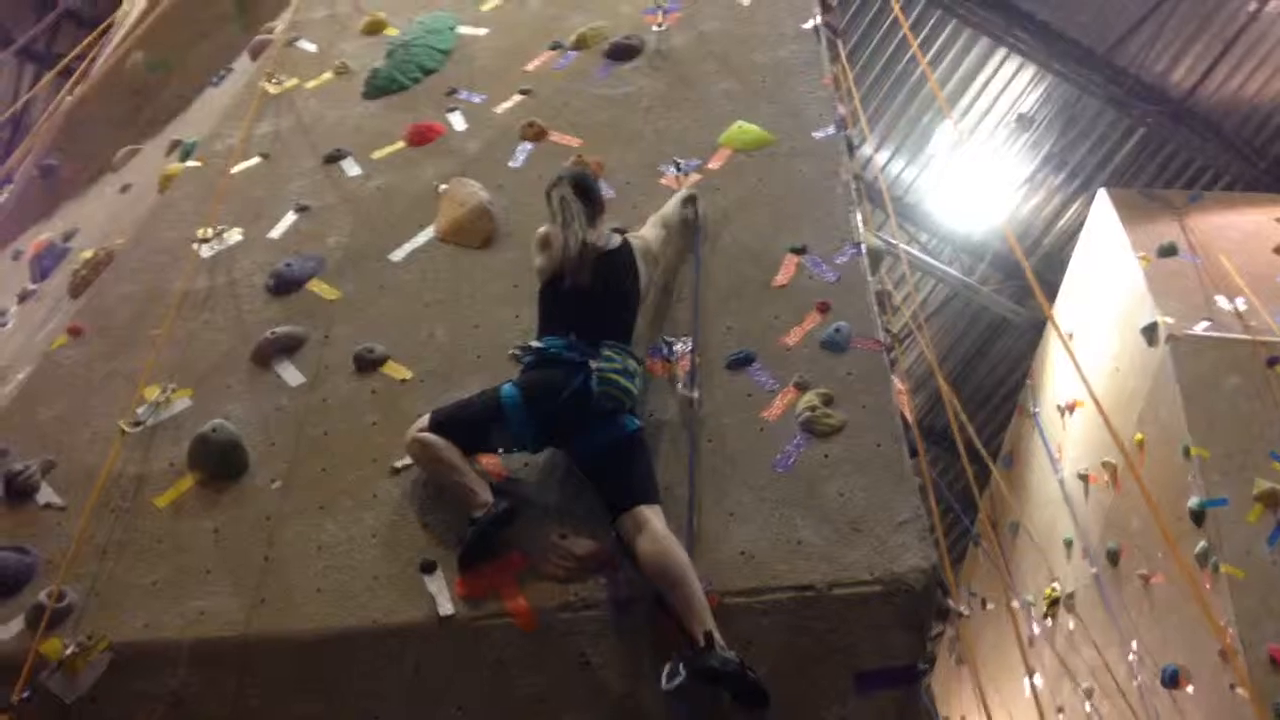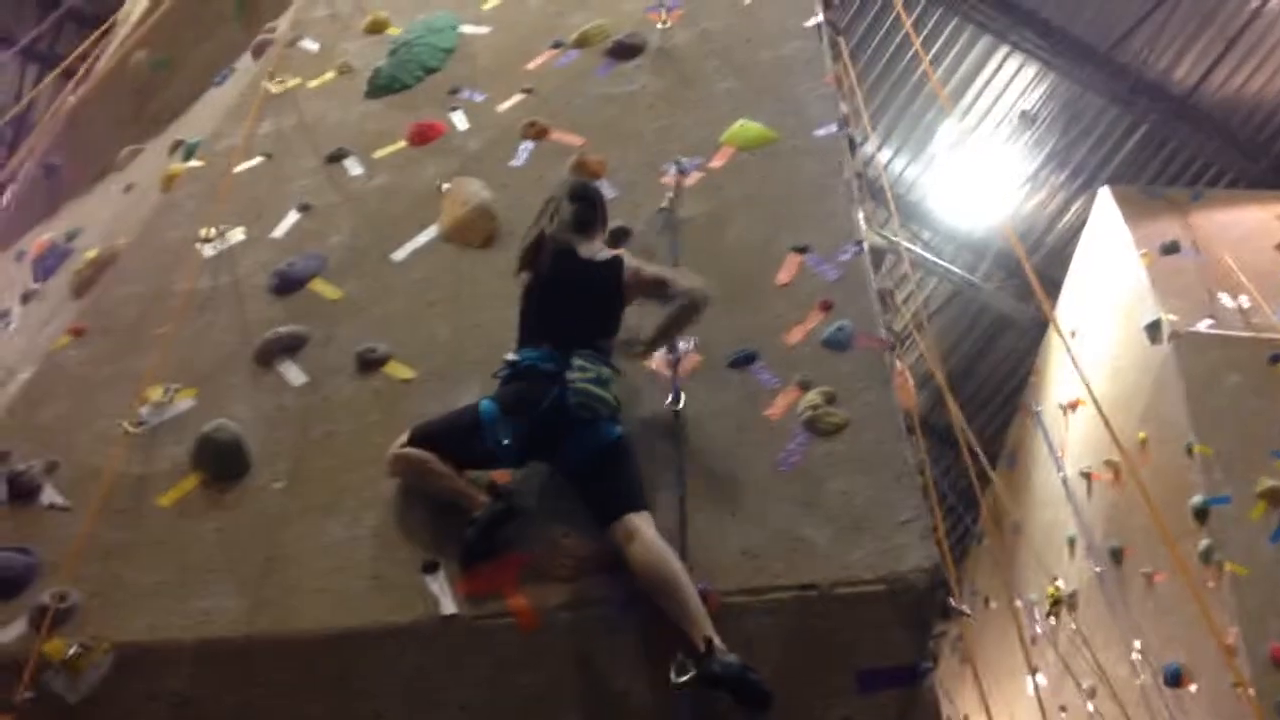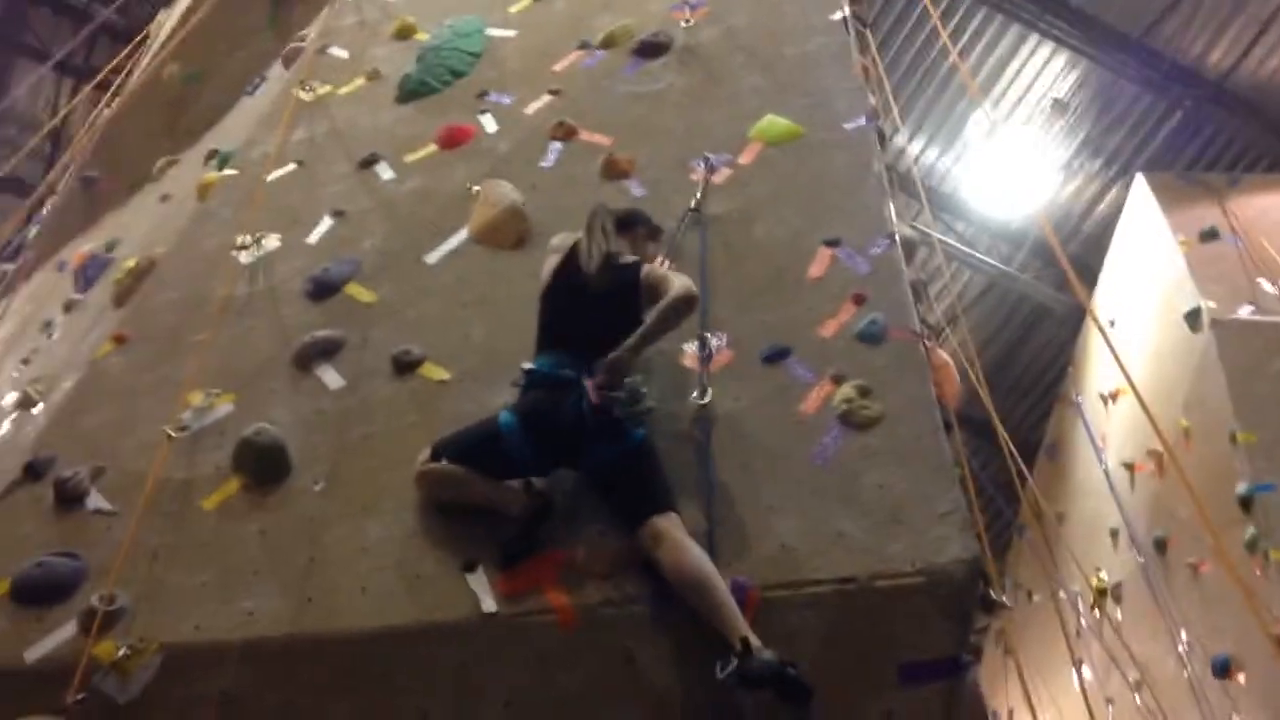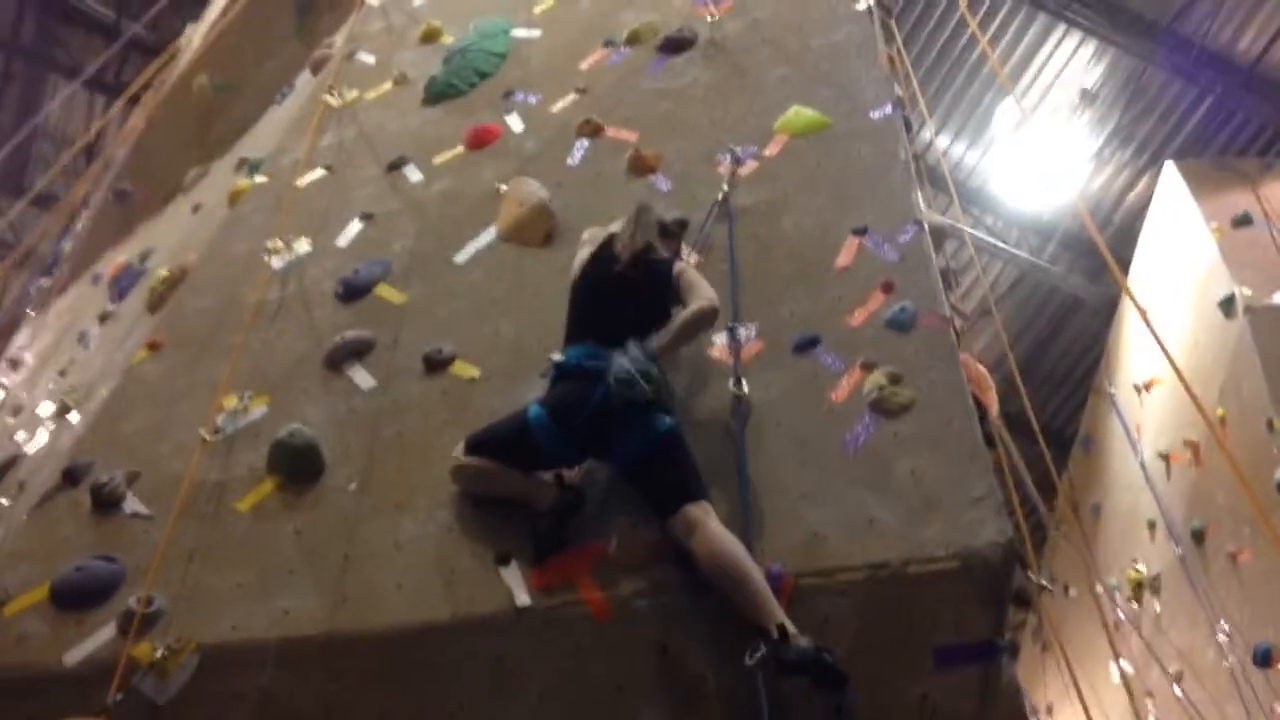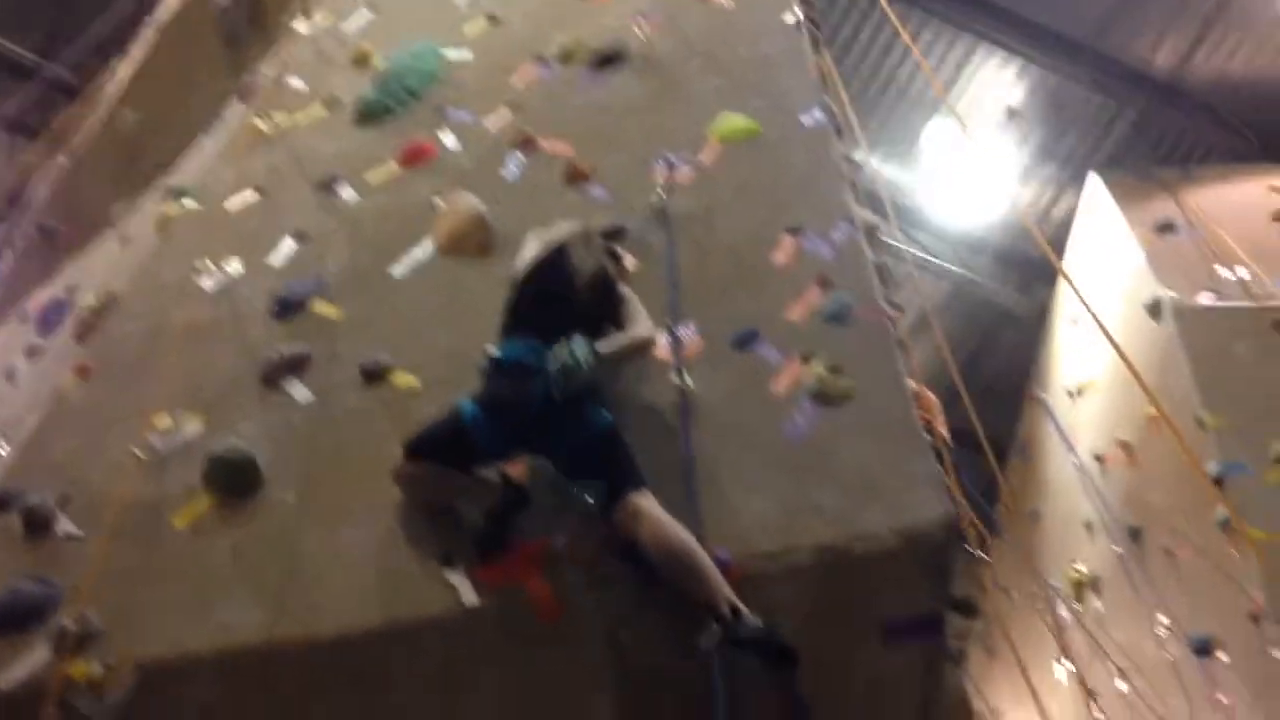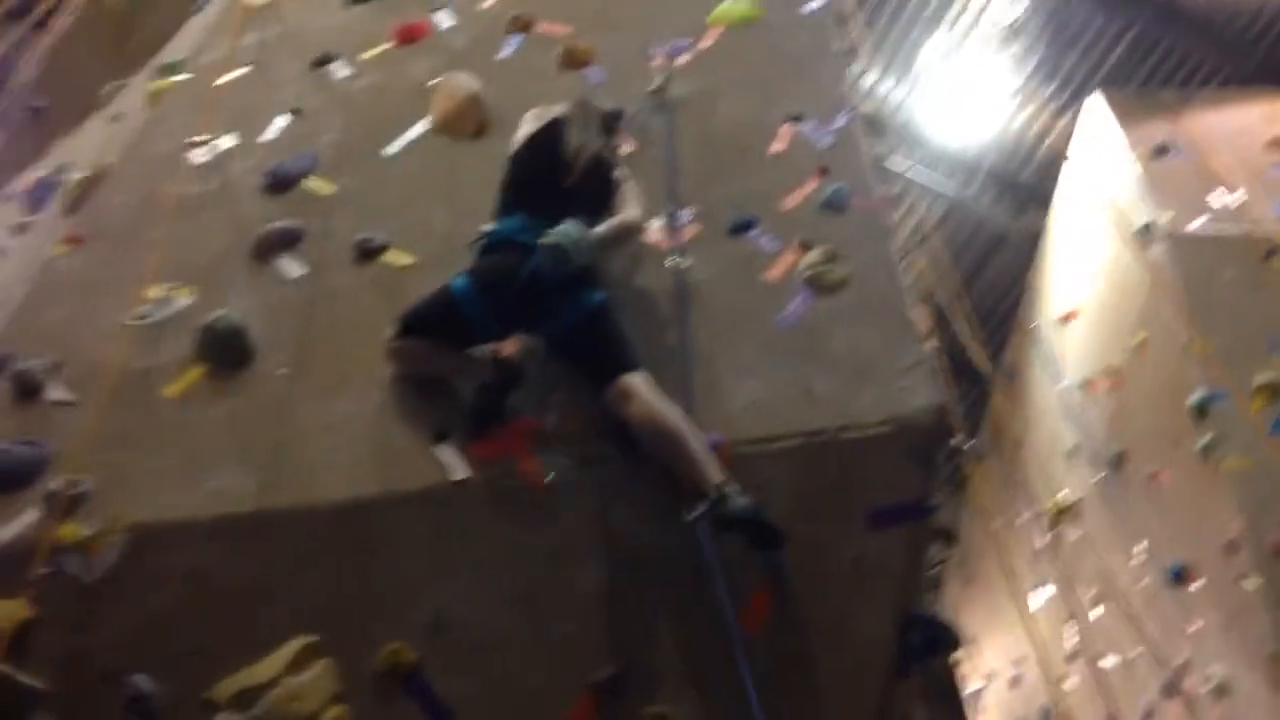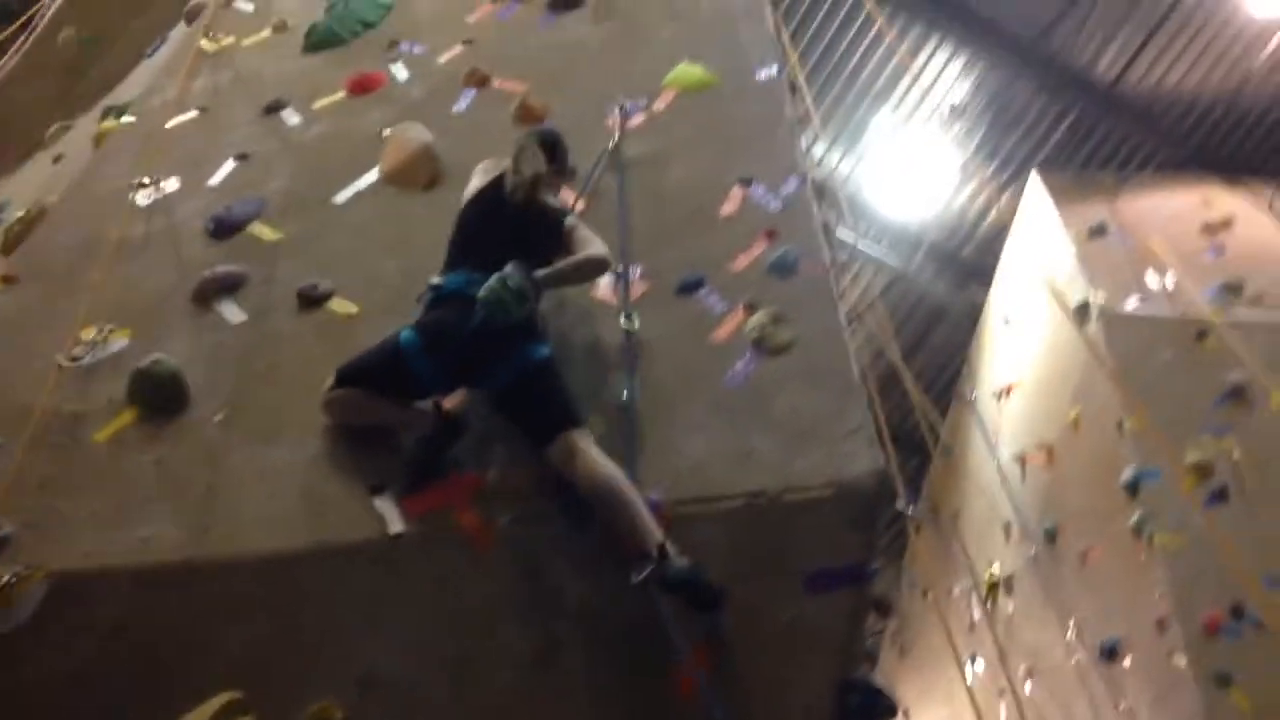
dt=0.5s
person 1, frame 1
left shoulder: (547, 242)
right shoulder: (639, 249)
right elbow: (674, 216)
right wrist: (683, 199)
left hip: (548, 387)
right hip: (610, 401)
left knee: (422, 435)
right knee: (646, 523)
left ankle: (485, 504)
right ankle: (711, 646)
person 1, frame 2
left shoulder: (538, 253)
right shoulder: (625, 269)
right elbow: (693, 295)
right wrist: (651, 341)
left hip: (526, 400)
right hip: (590, 413)
left knee: (404, 454)
right knee: (637, 530)
left ankle: (483, 506)
right ankle: (712, 651)
person 1, frame 3
left shoulder: (561, 254)
right shoulder: (644, 273)
right elbow: (686, 294)
right wrist: (626, 355)
left hip: (544, 408)
right hip: (607, 419)
left knee: (429, 470)
right knee: (665, 533)
left ankle: (520, 502)
right ankle: (749, 649)
person 1, frame 4
left shoulder: (593, 250)
right shoulder: (674, 269)
right elbow: (707, 306)
left wrist: (628, 227)
right wrist: (651, 351)
left hip: (572, 398)
right hip: (636, 406)
left knee: (465, 465)
right knee: (698, 521)
left ankle: (550, 495)
right ankle: (785, 636)
person 1, frame 5
left shoulder: (540, 252)
right shoulder: (615, 288)
right elbow: (644, 335)
left wrist: (572, 234)
right wrist: (593, 352)
left hip: (508, 393)
right hip: (573, 402)
left knee: (410, 470)
right knee: (640, 510)
left ankle: (502, 492)
right ankle: (735, 615)
person 1, frame 6
left shoulder: (537, 125)
right shoulder: (613, 171)
right elbow: (631, 220)
left wrist: (571, 112)
right wrist: (587, 240)
left hip: (502, 269)
right hip: (566, 281)
left knee: (402, 346)
right knee: (632, 390)
left ankle: (493, 369)
right ankle: (724, 495)
person 1, frame 7
left shoulder: (486, 179)
right shoulder: (560, 220)
right elbow: (598, 259)
right wrist: (536, 280)
left hip: (447, 325)
right hip: (511, 337)
left knee: (338, 398)
right knee: (575, 448)
left ankle: (432, 421)
right ankle: (663, 556)
